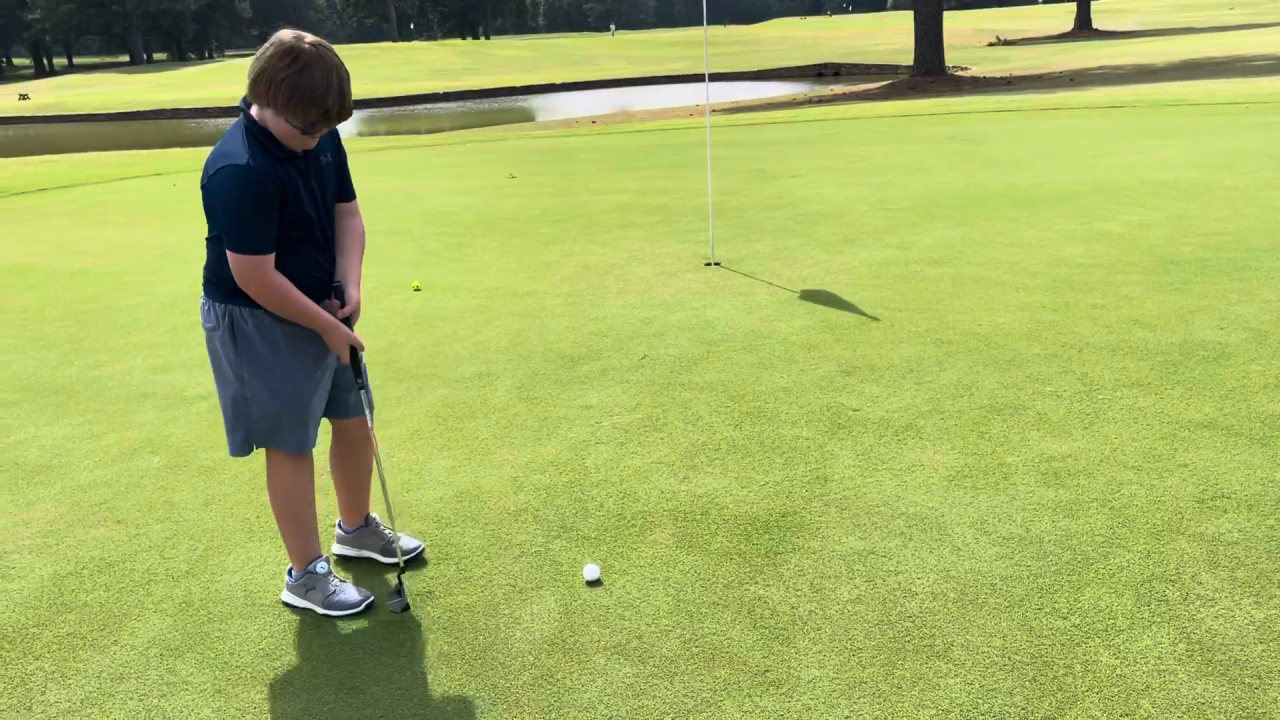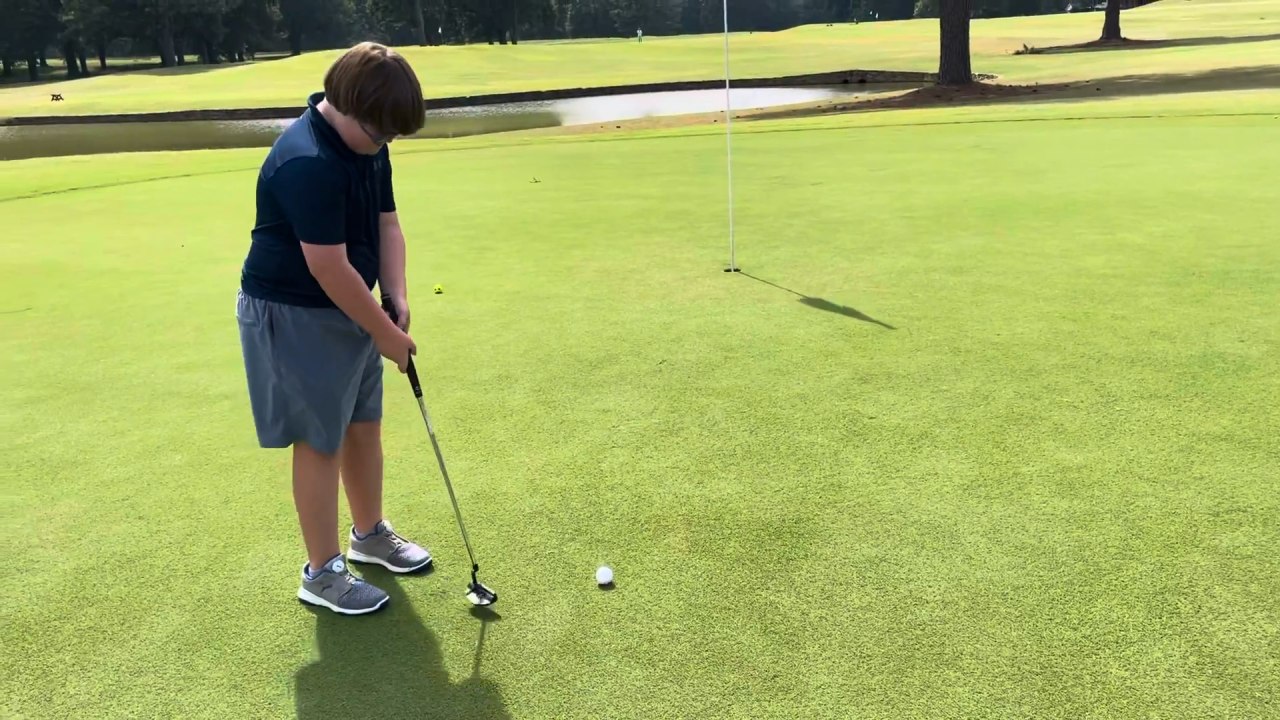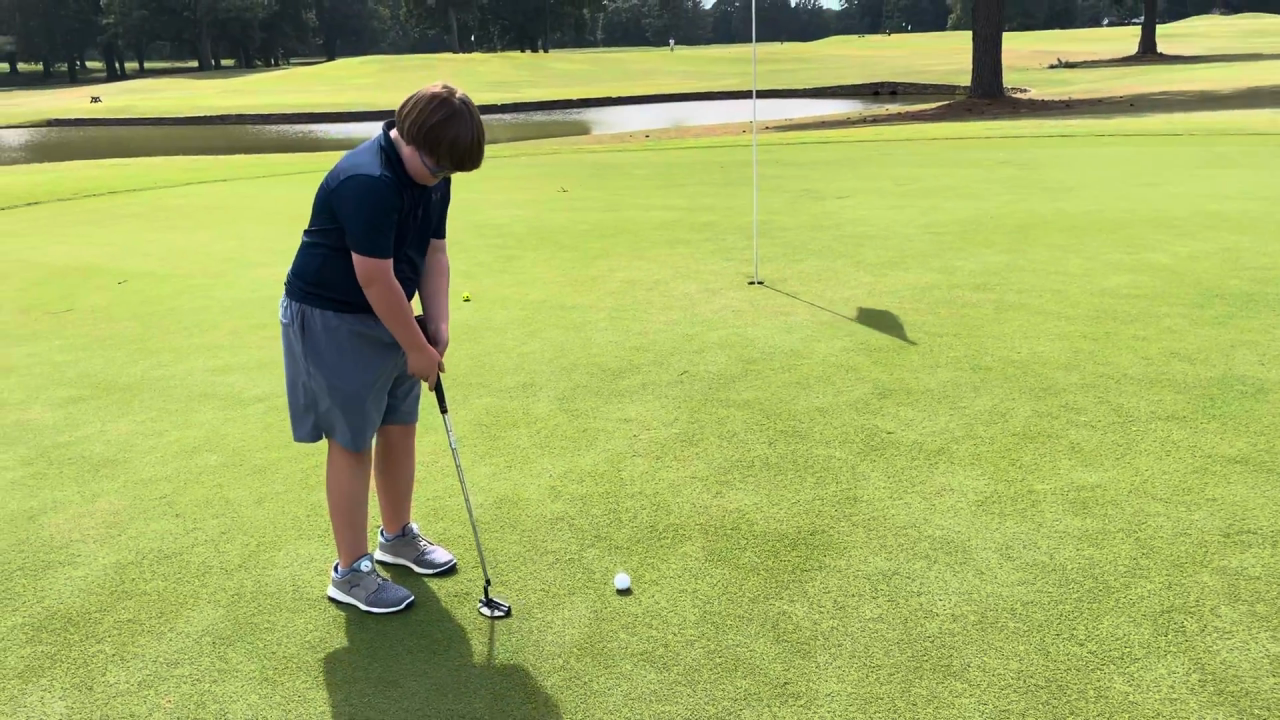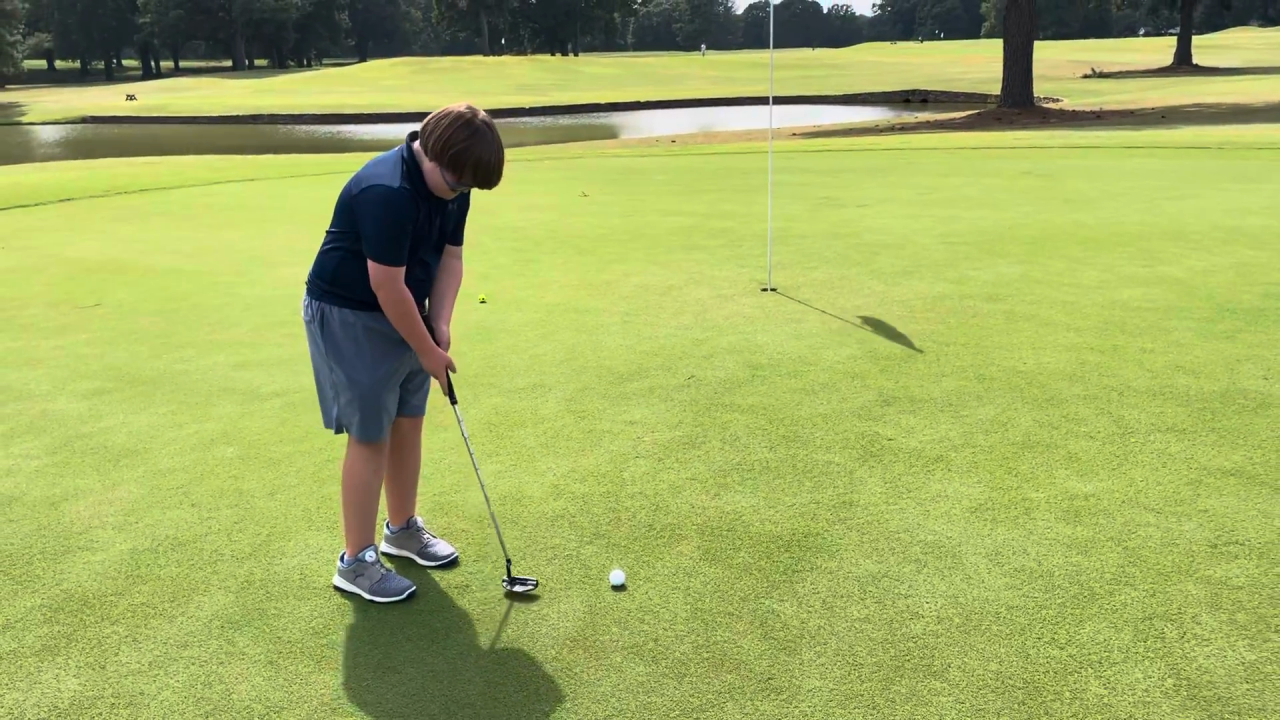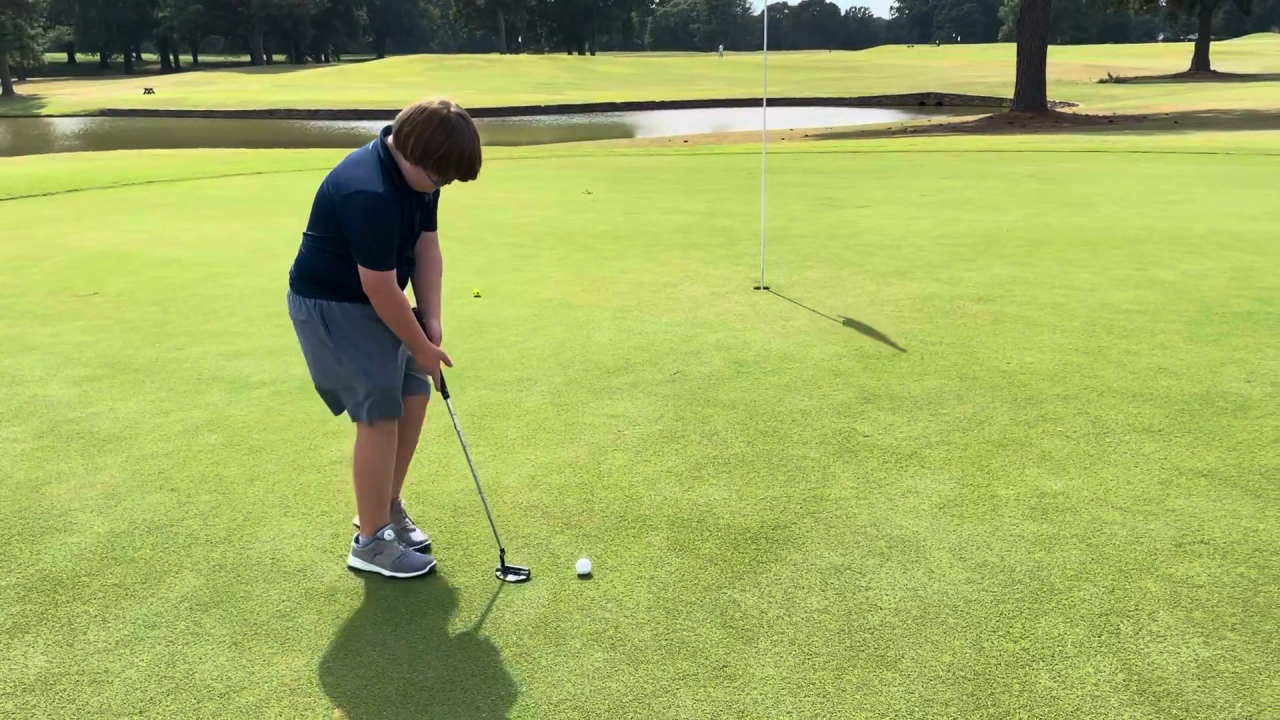
dt=0.5s
person 1, frame 1
left shoulder: (321, 137)
right shoulder: (240, 172)
left elbow: (347, 212)
right elbow: (255, 277)
left wrist: (350, 287)
right wrist: (326, 327)
left hip: (321, 307)
right hip: (257, 321)
left knee: (353, 415)
right knee: (291, 444)
left ankle: (356, 526)
right ankle: (305, 574)
person 1, frame 2
left shoulder: (367, 146)
right shoulder: (306, 165)
left elbow: (386, 225)
right elbow: (330, 268)
left wrist: (397, 300)
right wrist: (385, 332)
left hip: (347, 308)
right hip: (291, 315)
left knee: (363, 425)
right knee: (320, 440)
left ankle: (369, 533)
right ankle: (322, 572)
person 1, frame 3
left shoulder: (431, 176)
right shoulder: (366, 183)
left elbow: (433, 252)
right elbow: (376, 279)
left wrist: (438, 325)
right wrist: (416, 349)
left hip: (386, 317)
right hip: (330, 320)
left knee: (400, 427)
right knee: (353, 441)
left ankle: (398, 534)
right ankle: (350, 571)
person 1, frame 4
left shoulder: (451, 184)
right shoulder: (386, 192)
left elbow: (450, 256)
right elbow: (387, 286)
left wrist: (441, 324)
right wrist: (426, 350)
left hip: (401, 312)
right hip: (347, 315)
left knee: (407, 422)
right knee: (371, 436)
left ankle: (403, 527)
right ankle: (356, 560)
person 1, frame 5
left shoulder: (420, 174)
right shoulder: (369, 195)
left elbow: (426, 244)
right elbow: (380, 288)
left wrist: (431, 319)
right wrist: (421, 347)
left hip: (375, 300)
right hip: (331, 305)
left knee: (413, 396)
right knee: (381, 416)
left ankle: (387, 506)
right ankle: (370, 541)
